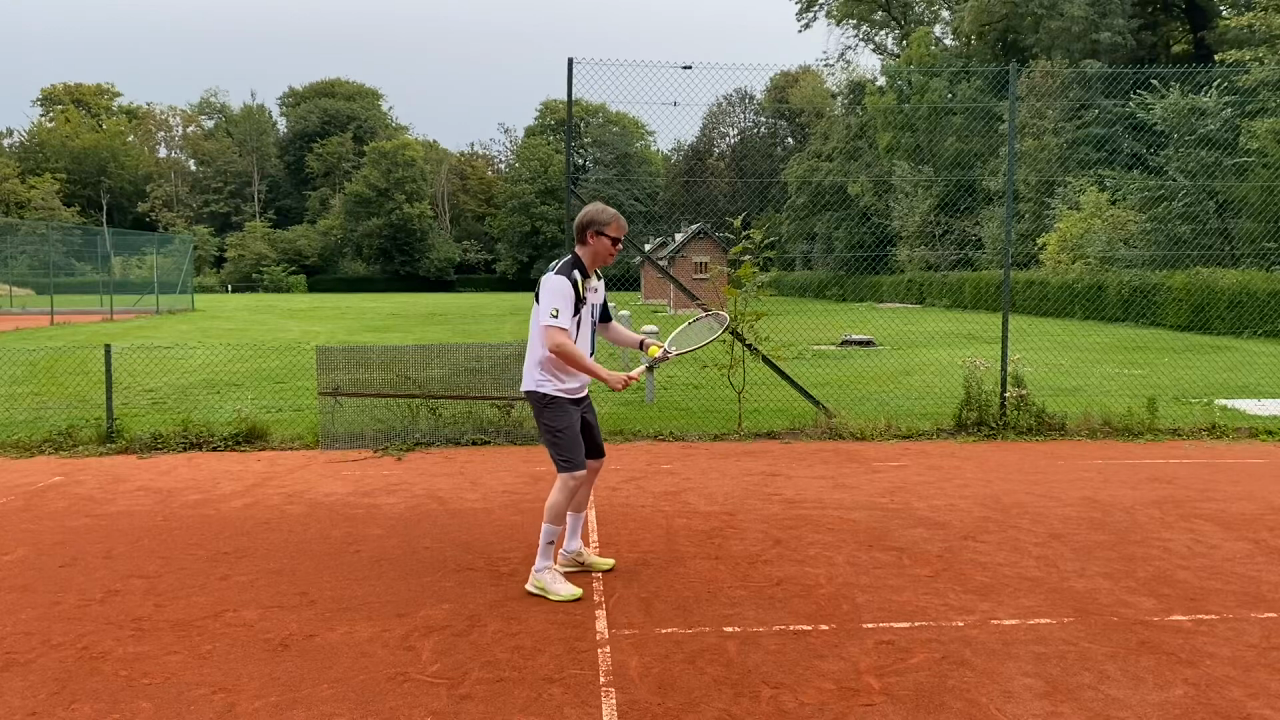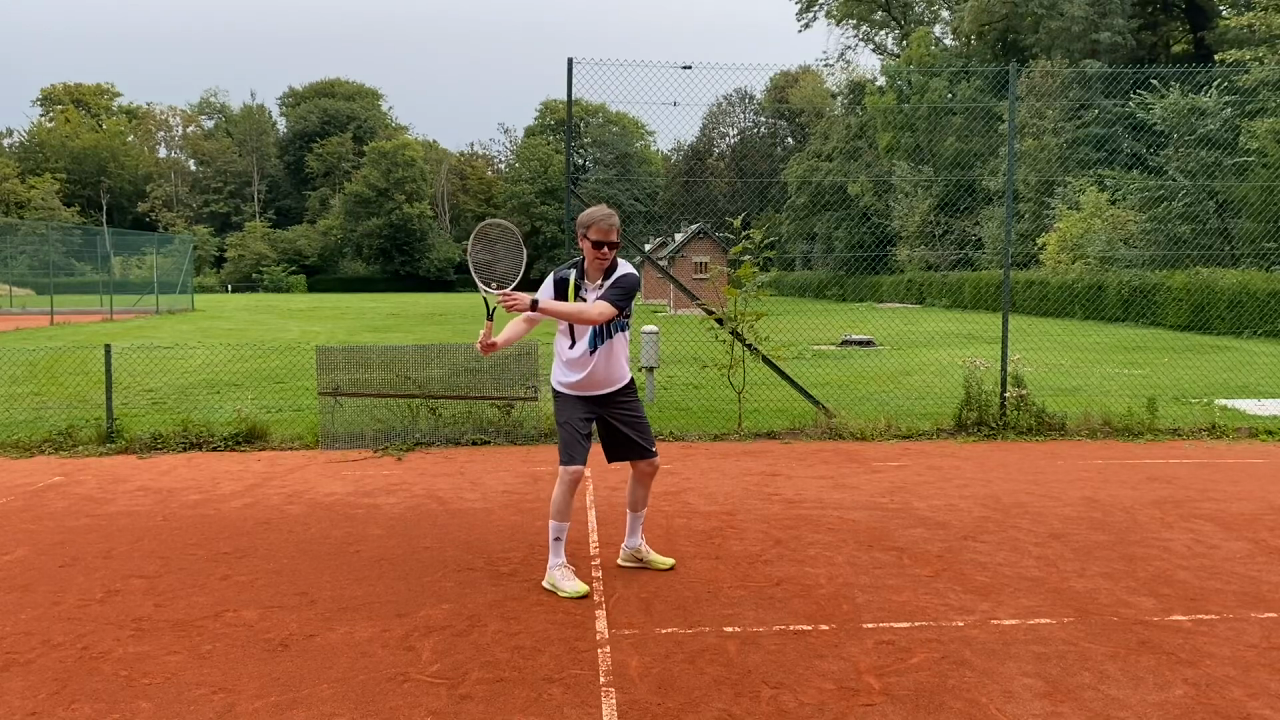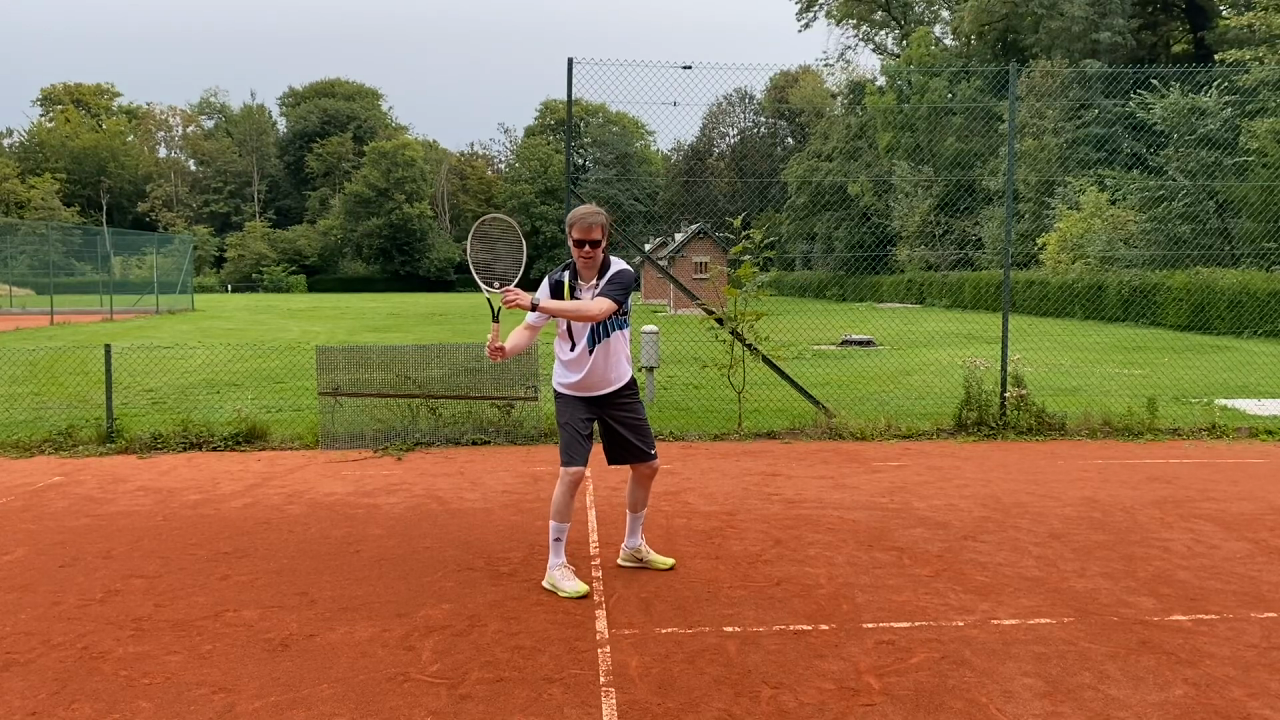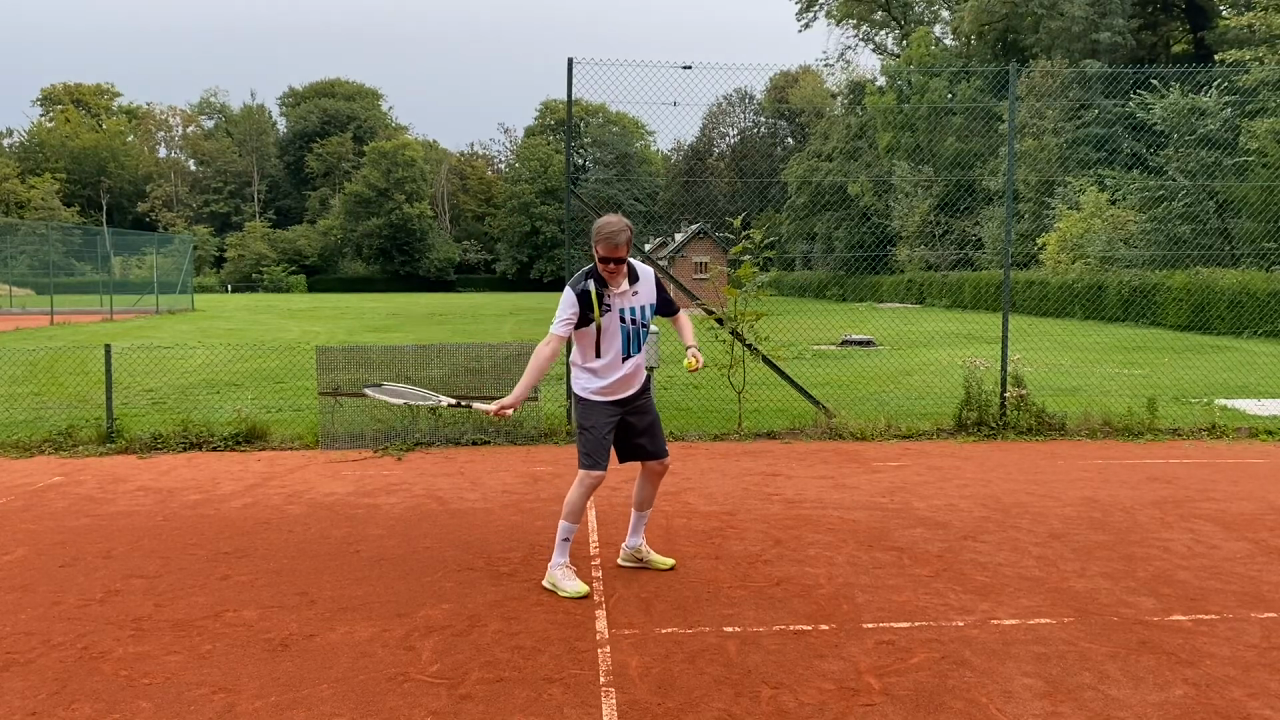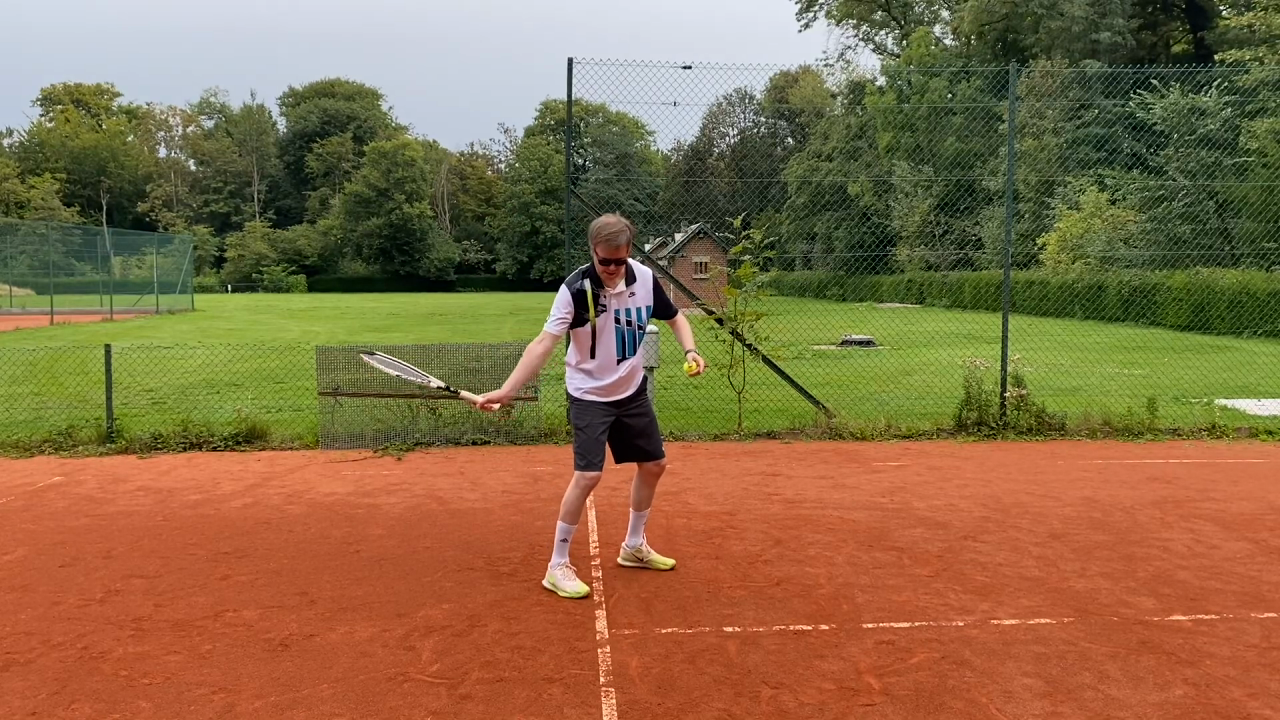
dt=1s
person 1, frame 1
left shoulder: (595, 279)
right shoulder: (561, 279)
left elbow: (604, 326)
right elbow: (556, 343)
left wrist: (643, 342)
right wrist: (604, 375)
left hip: (575, 390)
right hip: (550, 391)
left knee: (592, 465)
right knee: (572, 474)
left ankle: (572, 549)
right ankle: (542, 570)
person 1, frame 2
left shoulder: (626, 277)
right shoulder: (562, 278)
left elbow: (595, 314)
right elbow: (528, 320)
left wrist: (536, 302)
right wrist: (498, 340)
left hip: (618, 388)
right hip: (572, 391)
left knee: (647, 465)
right knee: (572, 472)
left ankle: (633, 546)
right ankle: (556, 567)
person 1, frame 3
left shoulder: (622, 274)
right shoulder: (556, 280)
left elbow: (596, 311)
right elbow: (529, 328)
left wrist: (534, 302)
right wrist: (505, 347)
left hip: (619, 388)
right hip: (573, 392)
left knee: (647, 466)
right knee: (572, 473)
left ankle: (633, 546)
right ankle: (556, 567)
person 1, frame 4
left shoulder: (647, 277)
right shoulder: (580, 289)
left elbow: (677, 314)
right elbow: (551, 344)
left wrist: (691, 347)
right wrist: (517, 395)
left hip: (636, 390)
right hip: (595, 395)
left knee: (657, 464)
right knee: (591, 475)
left ankle: (634, 546)
right ankle: (557, 566)
person 1, frame 5
left shoulder: (645, 278)
right shoulder: (576, 288)
left elbow: (674, 317)
right elbow: (545, 342)
left wrist: (690, 351)
right wrist: (506, 390)
left hip: (632, 391)
right hip: (589, 396)
left knee: (654, 465)
right knee: (587, 476)
left ankle: (634, 545)
right ankle: (557, 566)
